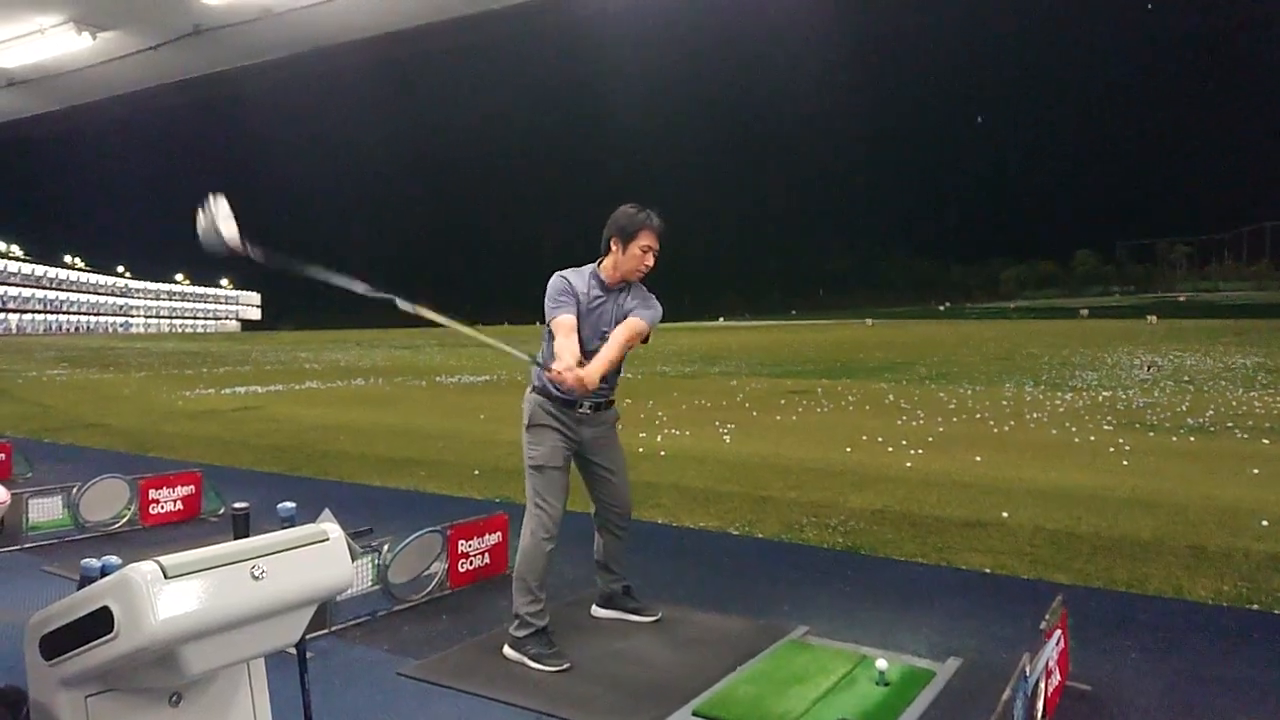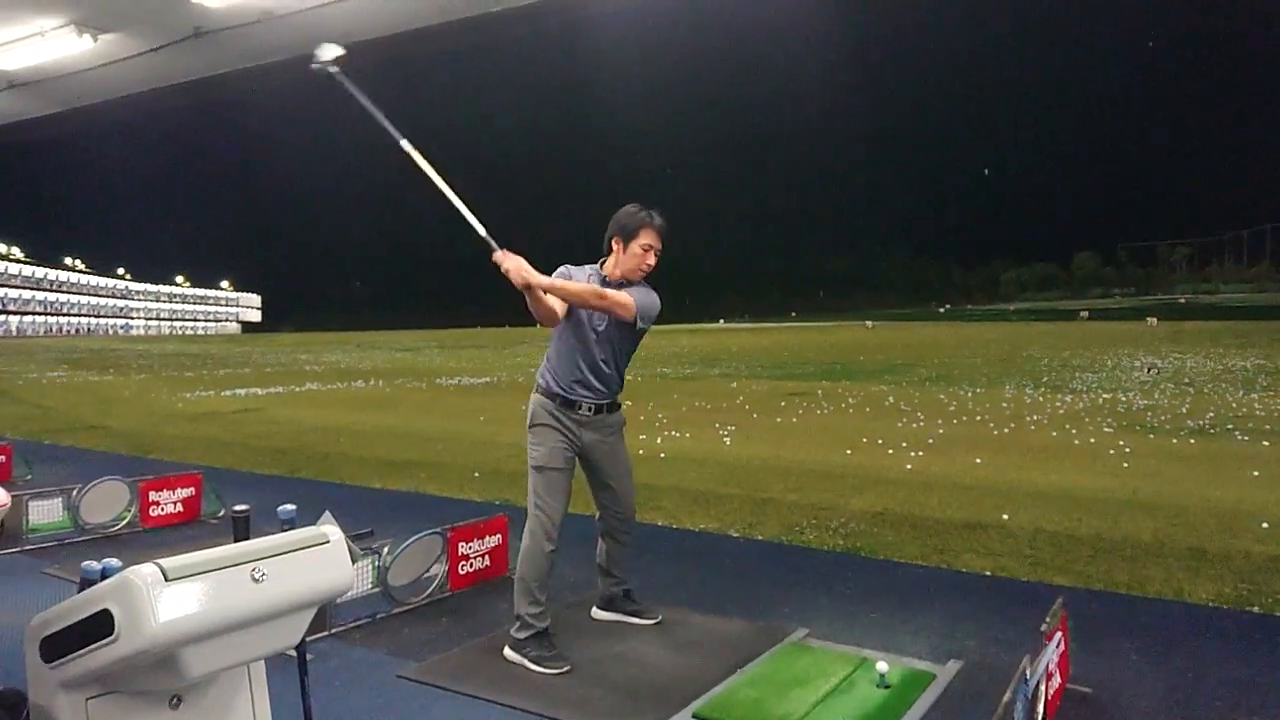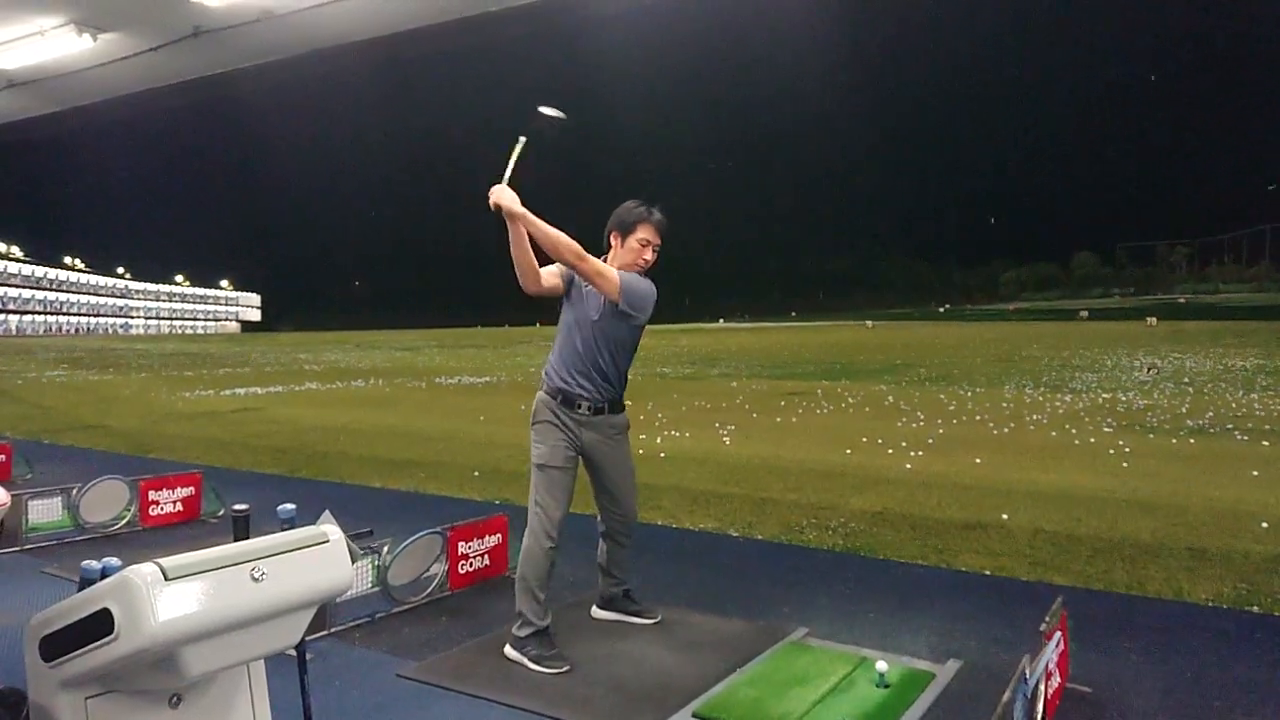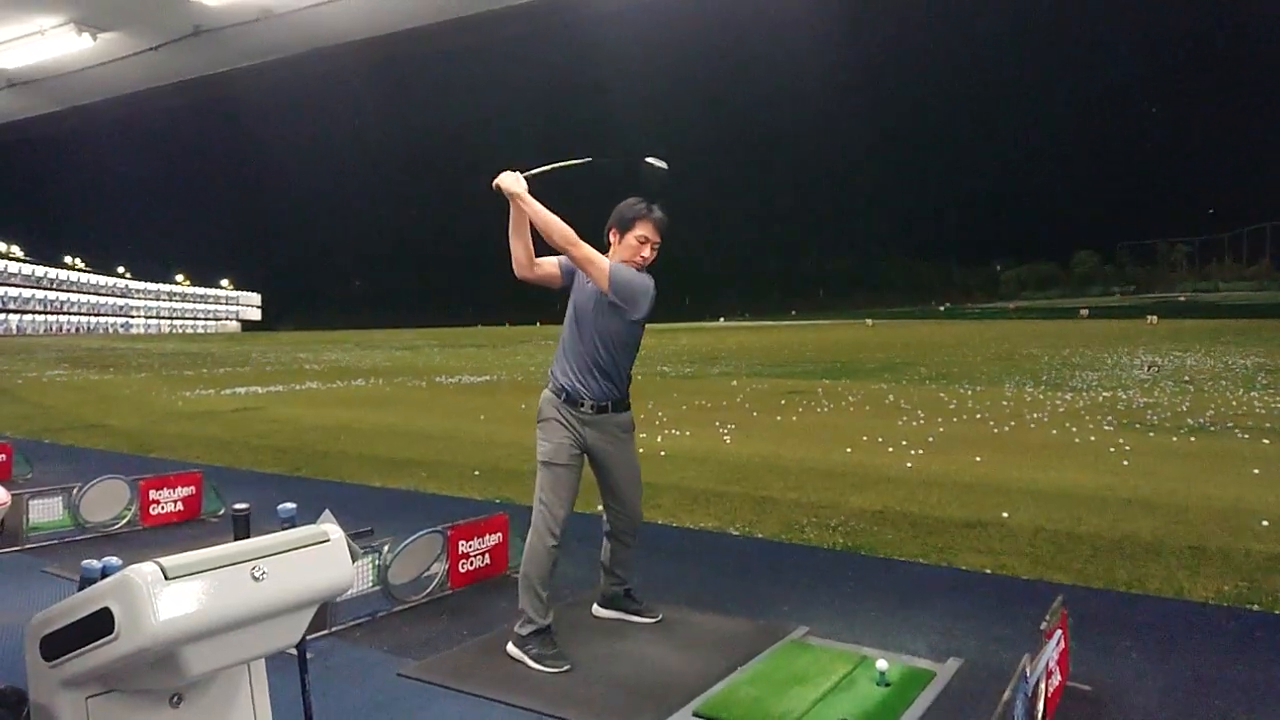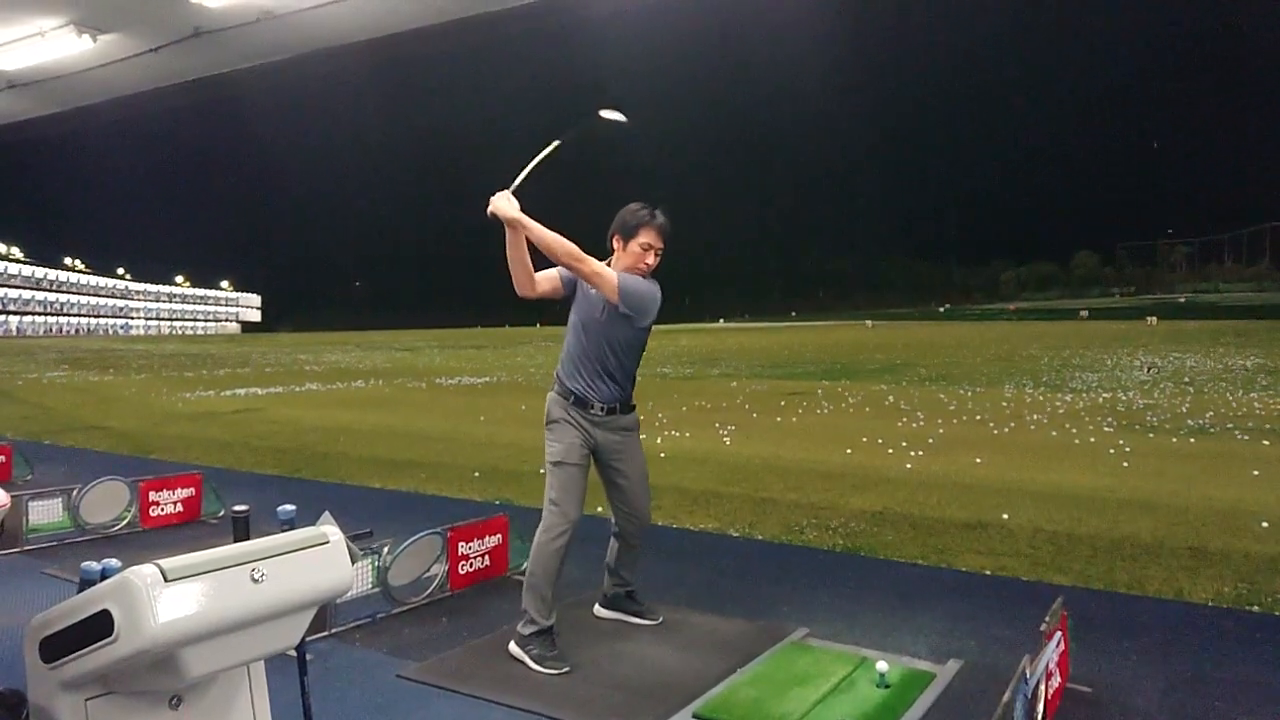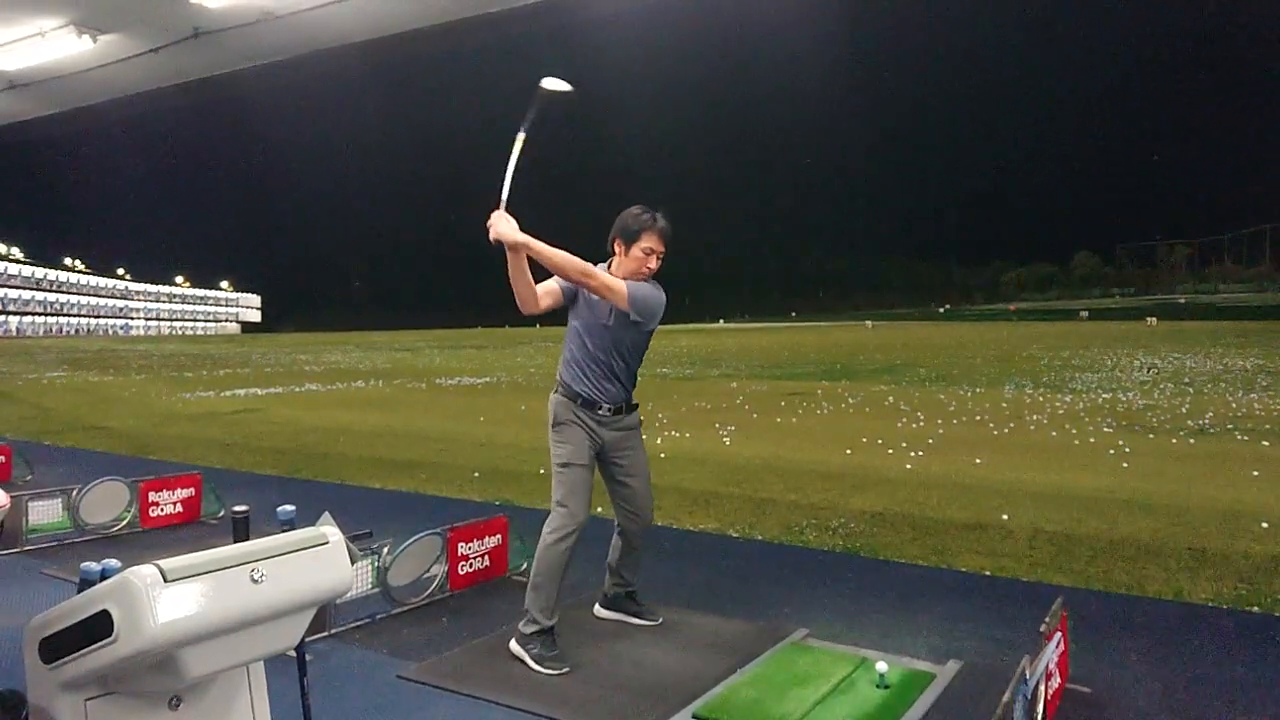
dt=0.4s
person 1, frame 1
left shoulder: (646, 305)
right shoulder: (566, 282)
left elbow: (621, 338)
right elbow: (564, 337)
left wrist: (590, 375)
right wrist: (567, 368)
left hip: (599, 414)
right hip: (550, 410)
left knee: (617, 508)
right knee: (544, 519)
left ankle: (612, 595)
right ankle: (525, 632)
person 1, frame 2
left shoulder: (646, 300)
right shoulder: (569, 275)
left elbow: (597, 298)
right elbow: (550, 316)
left wrist: (536, 279)
right wrist: (530, 287)
left hip: (605, 418)
right hip: (554, 412)
left knee: (620, 512)
right knee: (545, 522)
left ankle: (612, 597)
right ankle: (525, 635)
person 1, frame 3
left shoulder: (642, 293)
right shoulder: (577, 277)
left elbow: (577, 257)
right elbow: (533, 282)
left wrist: (521, 212)
right wrist: (513, 222)
left hip: (608, 419)
right hip: (557, 412)
left knee: (621, 515)
right knee: (545, 523)
left ankle: (612, 596)
right ankle: (526, 633)
person 1, frame 4
left shoulder: (640, 287)
right shoulder: (583, 270)
left elbow: (570, 242)
right elbow: (526, 268)
left wrist: (522, 195)
right wrist: (515, 203)
left hip: (612, 419)
right hip: (562, 411)
left knee: (627, 514)
right knee: (549, 520)
left ankle: (613, 595)
right ankle: (528, 632)
person 1, frame 5
left shoulder: (647, 294)
right shoulder: (582, 277)
left elbow: (577, 260)
right elbow: (529, 287)
left wrist: (519, 217)
right wrist: (511, 228)
left hip: (619, 420)
right hip: (570, 413)
left knee: (635, 515)
right knee: (561, 516)
left ankle: (616, 596)
right ankle: (531, 632)
person 1, frame 6
left shoulder: (651, 298)
right shoulder: (579, 279)
left elbow: (587, 277)
right elbow: (531, 303)
left wrist: (522, 238)
right wrist: (511, 248)
left hip: (622, 420)
right hip: (575, 414)
left knee: (638, 514)
right knee: (569, 517)
left ankle: (617, 596)
right ankle: (532, 631)
